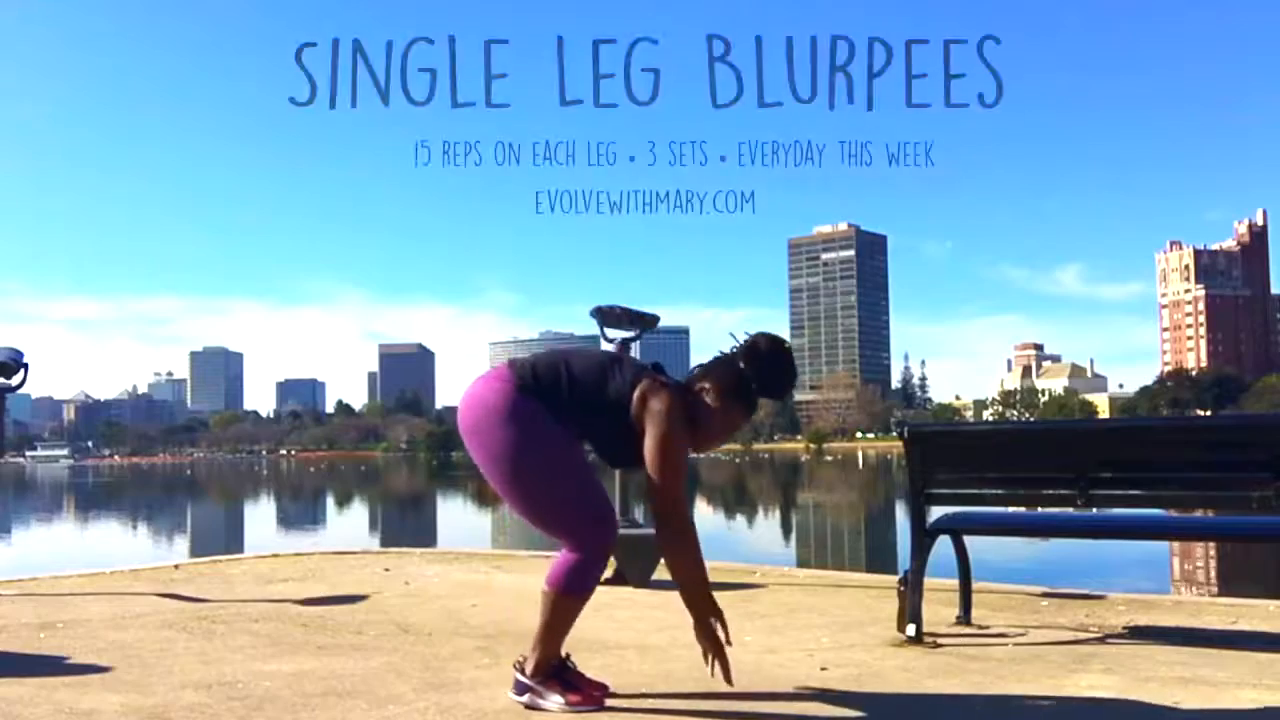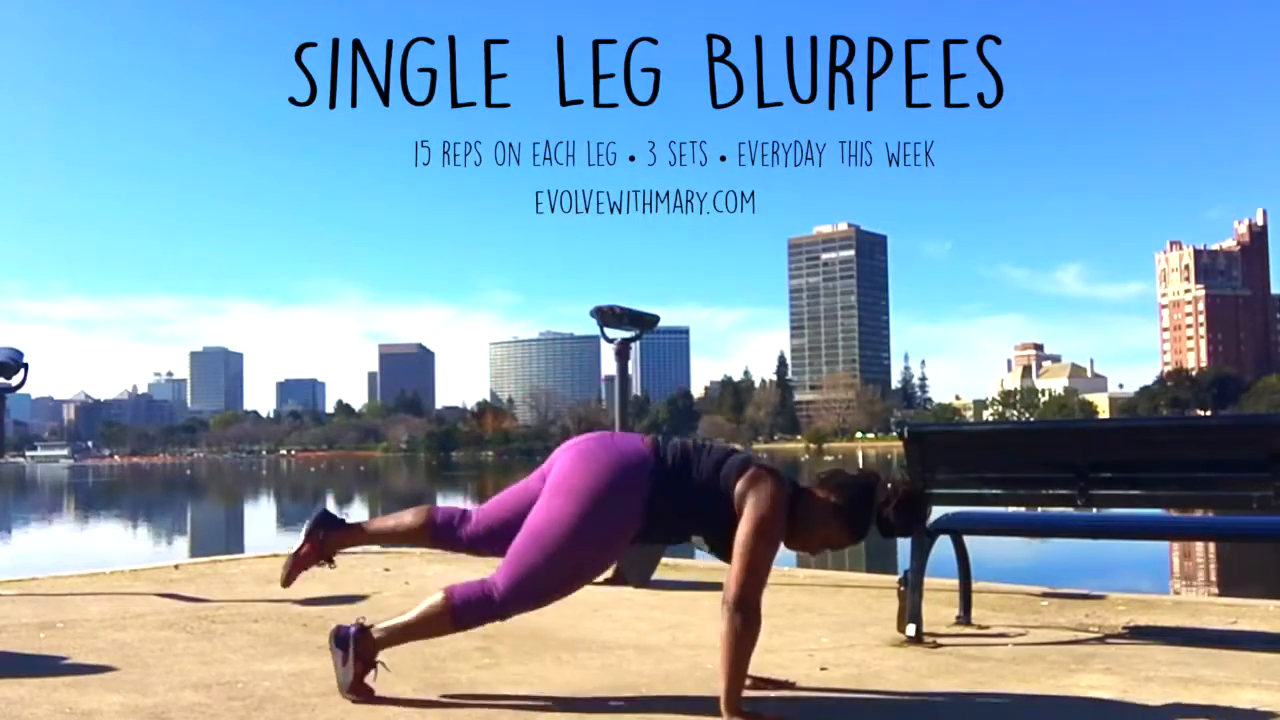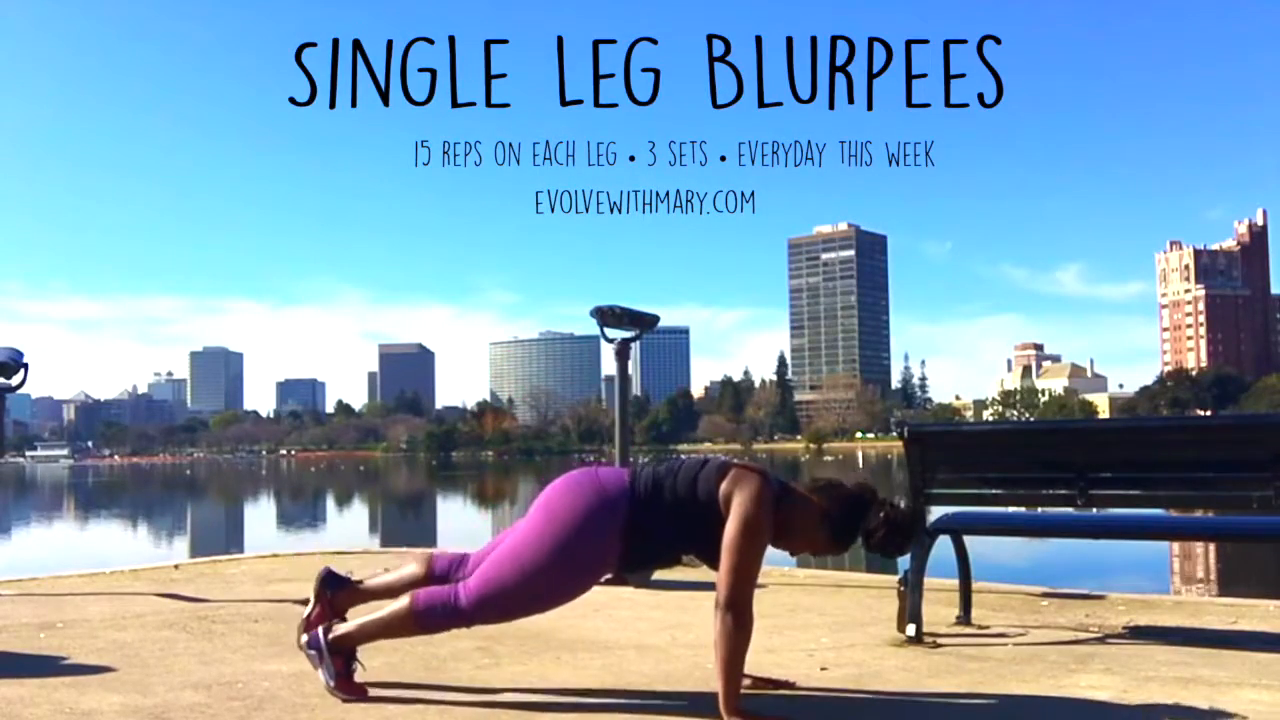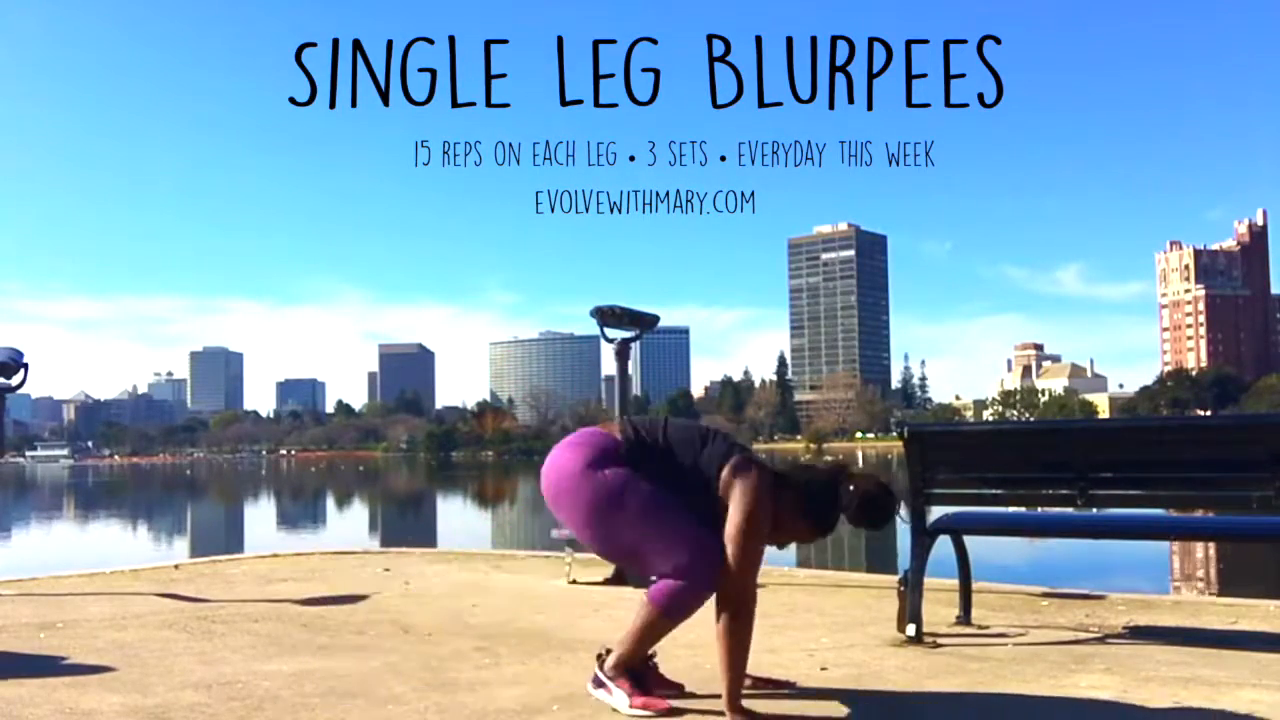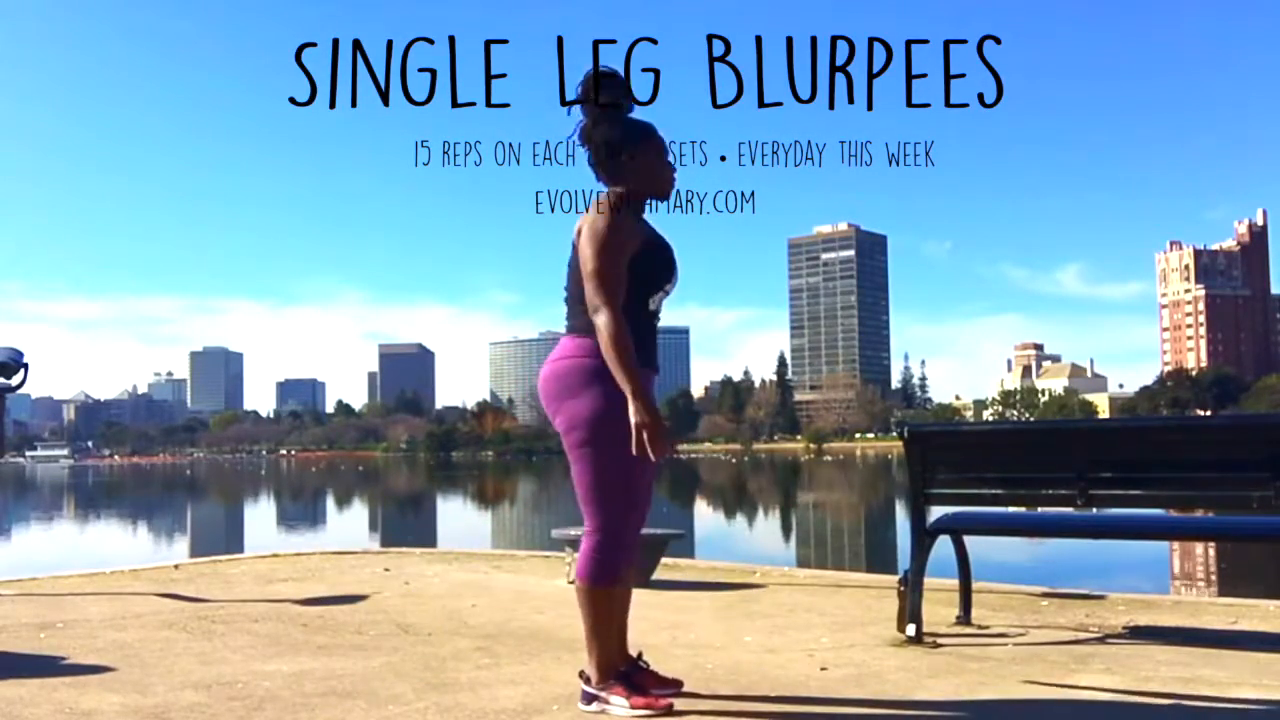
dt=0.7s
person 1, frame 1
left shoulder: (669, 411)
right shoulder: (666, 409)
left elbow: (673, 522)
right elbow: (672, 525)
left wrist: (706, 609)
right wrist: (704, 616)
left hip: (511, 410)
right hip: (499, 409)
left knee: (595, 533)
right knee: (593, 537)
left ankle: (548, 661)
right ankle: (535, 672)
person 1, frame 2
left shoulder: (765, 500)
right shoulder: (772, 502)
left elbow: (739, 606)
right elbow: (740, 609)
left hip: (596, 463)
right hip: (604, 485)
left knee: (470, 530)
right knee: (506, 592)
left ankle: (334, 534)
right ankle: (365, 640)
person 1, frame 3
left shoulder: (757, 500)
right shoulder: (759, 501)
left elbow: (731, 601)
right elbow: (731, 605)
left hip: (589, 503)
right hip: (589, 521)
left knee: (466, 571)
right knee: (472, 601)
left ankle: (340, 592)
right ankle: (336, 639)
person 1, frame 4
left shoulder: (768, 493)
right shoulder: (757, 494)
left elbow: (734, 597)
right elbow: (737, 600)
left wrist: (737, 675)
left hip: (603, 467)
right hip: (581, 468)
left knee: (690, 562)
right knee: (699, 564)
left ankle: (633, 663)
right ankle: (615, 668)
person 1, frame 5
left shoulder: (631, 224)
right shoulder: (610, 221)
right elbow: (605, 315)
left wrist: (638, 398)
right wrist: (639, 400)
left hip: (612, 384)
right hip: (592, 380)
left knee: (625, 531)
right knee: (608, 531)
left ankle: (619, 663)
